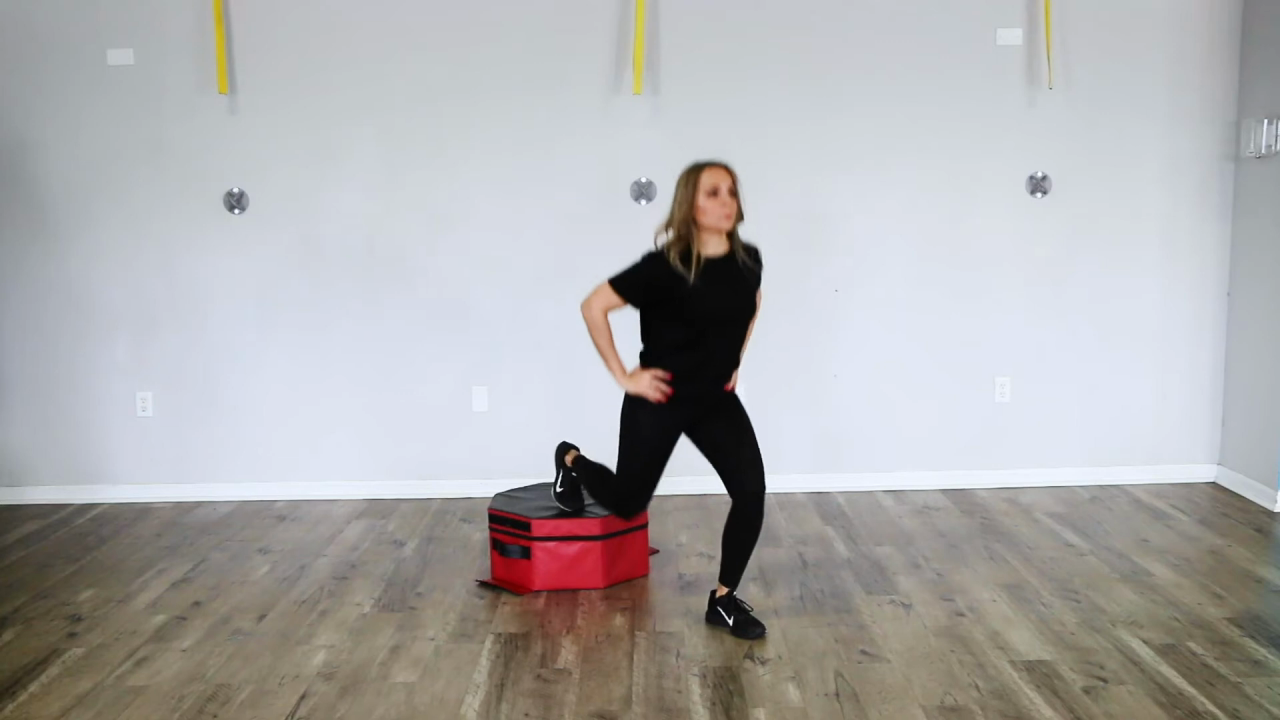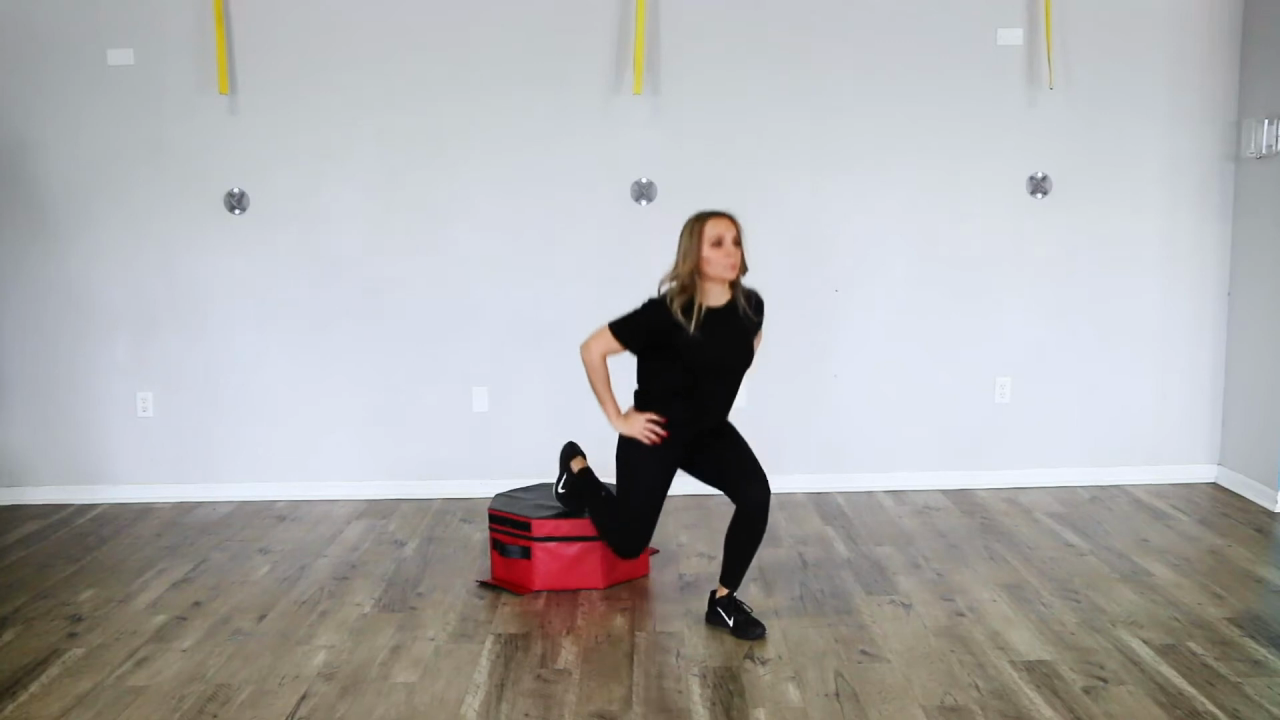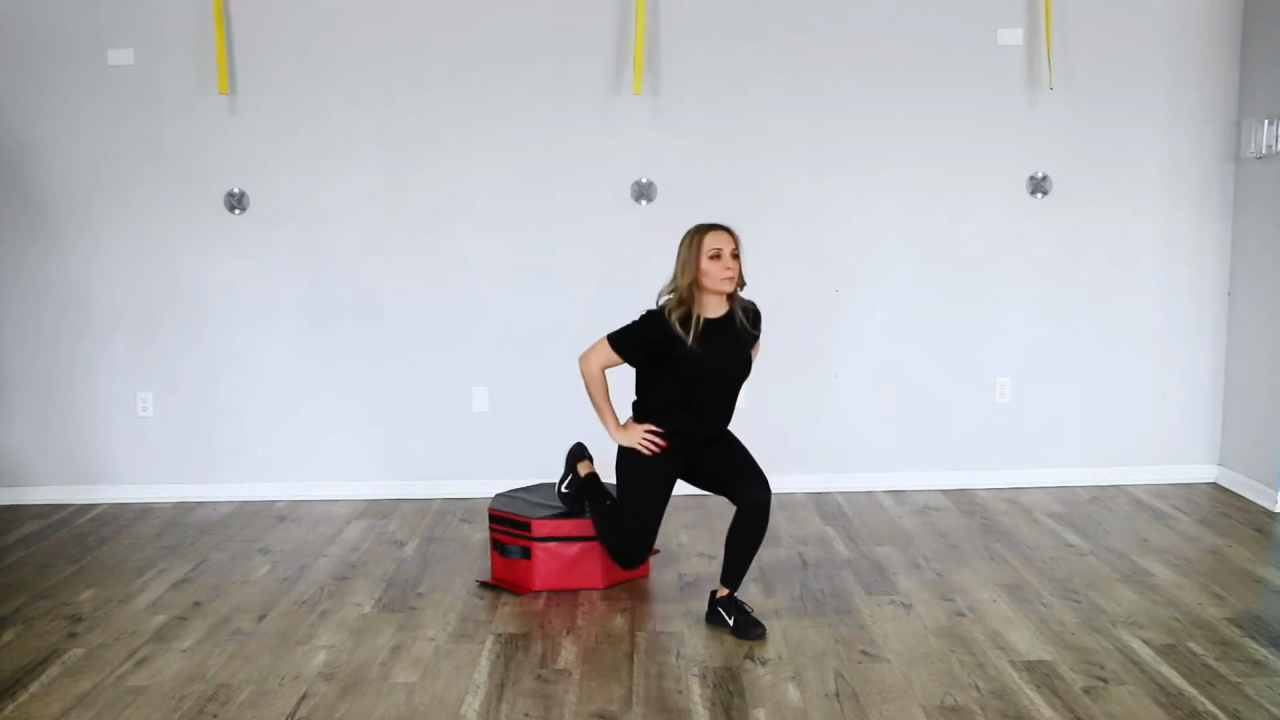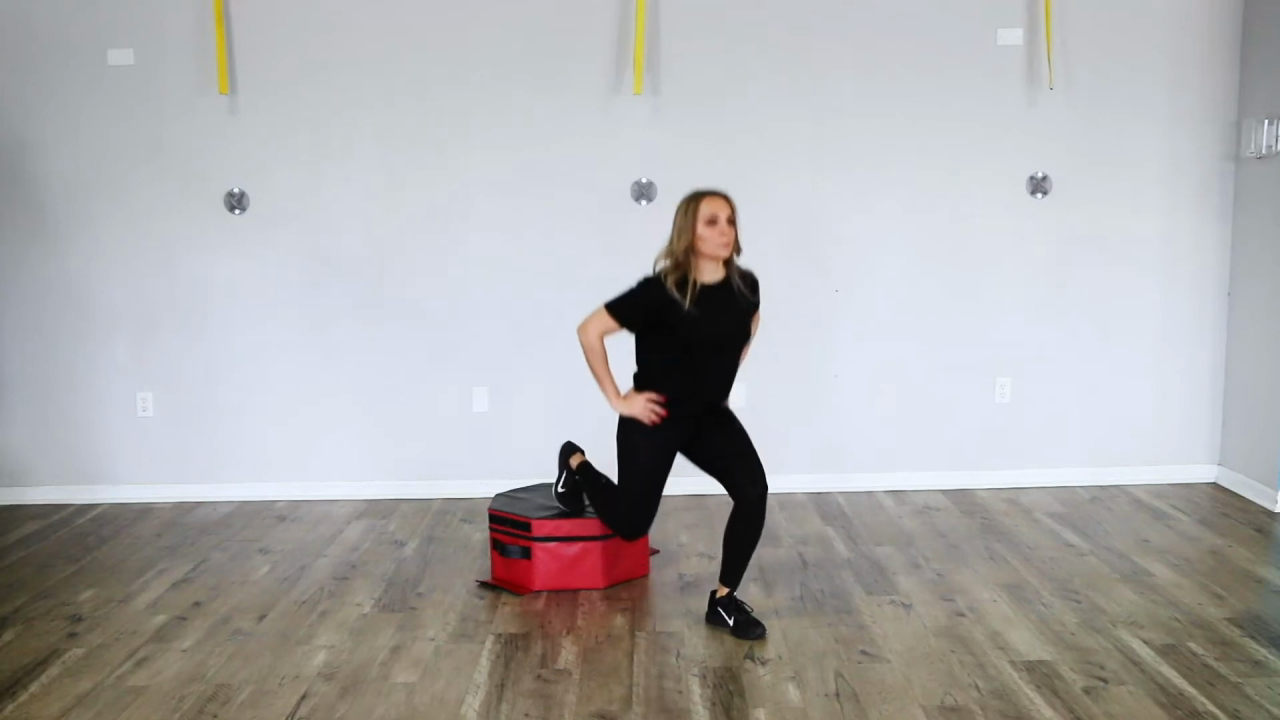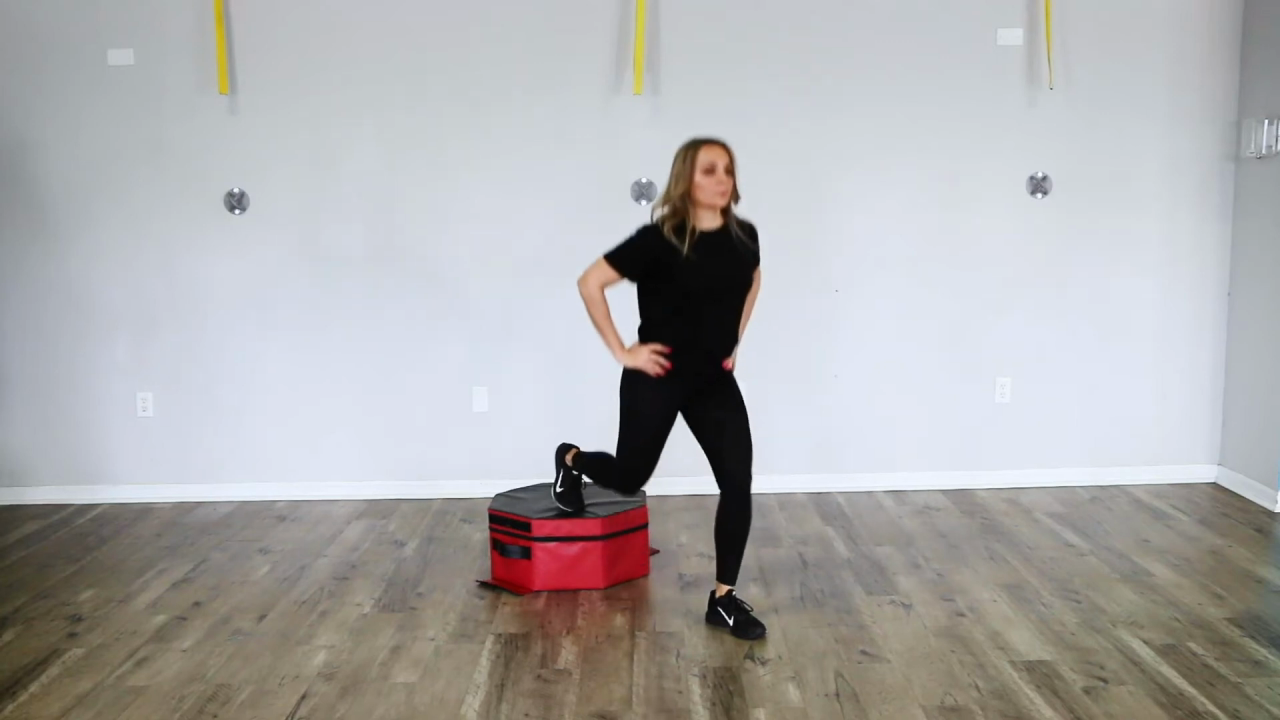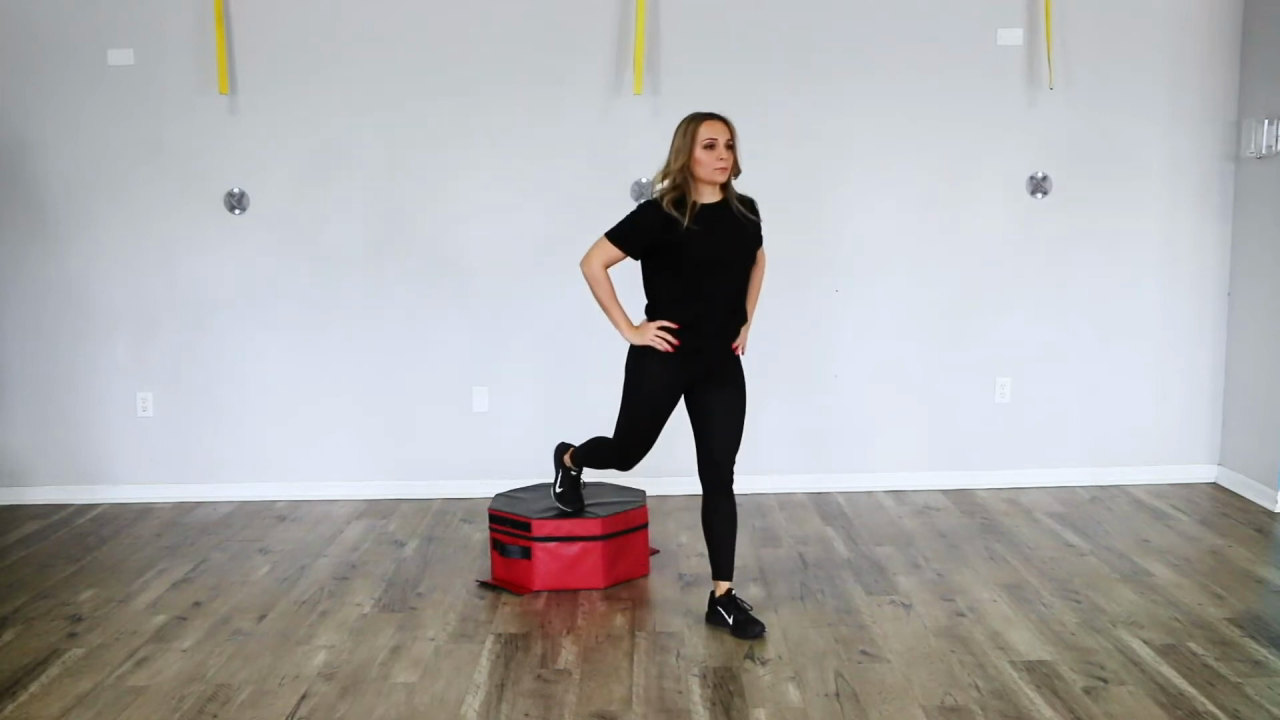
dt=0.2s
person 1, frame 1
left shoulder: (748, 260)
right shoulder: (665, 266)
right elbow: (594, 306)
right wrist: (623, 376)
left hip: (716, 401)
right hip: (660, 402)
left knee: (751, 491)
right knee: (628, 502)
left ankle: (724, 598)
right ankle: (571, 463)
person 1, frame 2
left shoulder: (750, 305)
right shoulder: (666, 313)
right elbow: (593, 350)
right wrist: (617, 418)
left hip: (710, 433)
right hip: (655, 437)
left knee: (756, 496)
right knee: (628, 542)
left ankle: (724, 600)
right ankle: (576, 468)
person 1, frame 3
left shoulder: (748, 317)
right shoulder: (664, 325)
right elbow: (591, 362)
right wrist: (616, 428)
left hip: (709, 441)
right hip: (655, 445)
left knee: (757, 497)
right knee: (630, 552)
left ankle: (724, 600)
right ankle: (582, 468)
person 1, frame 4
left shoulder: (745, 287)
right shoulder: (661, 291)
right elbow: (590, 330)
left wrist: (718, 378)
right wrist: (617, 398)
left hip: (710, 415)
right hip: (655, 419)
left knee: (753, 491)
right knee: (630, 524)
left ankle: (724, 599)
right ankle: (575, 463)
person 1, frame 5
left shoulder: (744, 238)
right shoulder: (660, 240)
right elbow: (590, 283)
right wrist: (622, 351)
left hip: (713, 378)
right hip: (657, 378)
left knee: (738, 481)
right knee: (630, 478)
left ankle: (724, 598)
right ankle: (570, 460)
person 1, frame 6
left shoulder: (745, 212)
right shoulder: (660, 214)
right elbow: (593, 263)
left wrist: (745, 322)
right wrist: (628, 330)
left hip: (721, 362)
right hip: (663, 358)
left knee: (719, 477)
right knee: (627, 452)
left ankle: (723, 597)
right ankle: (568, 461)
